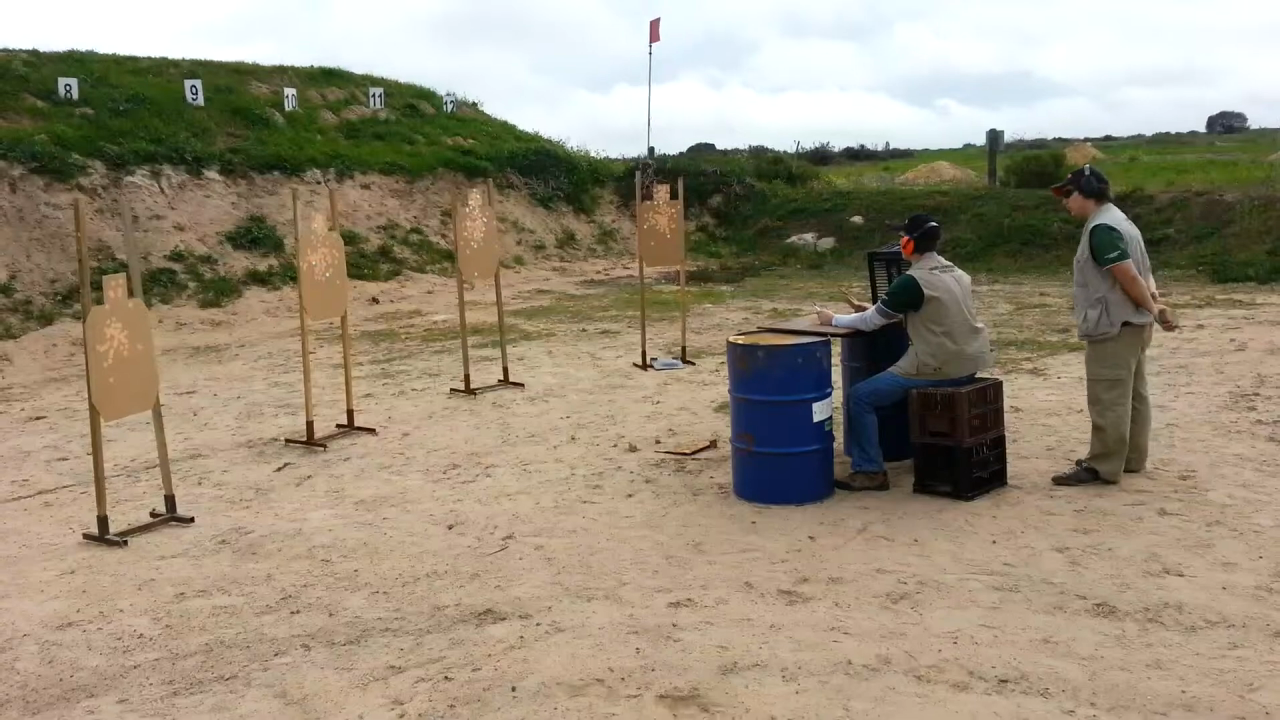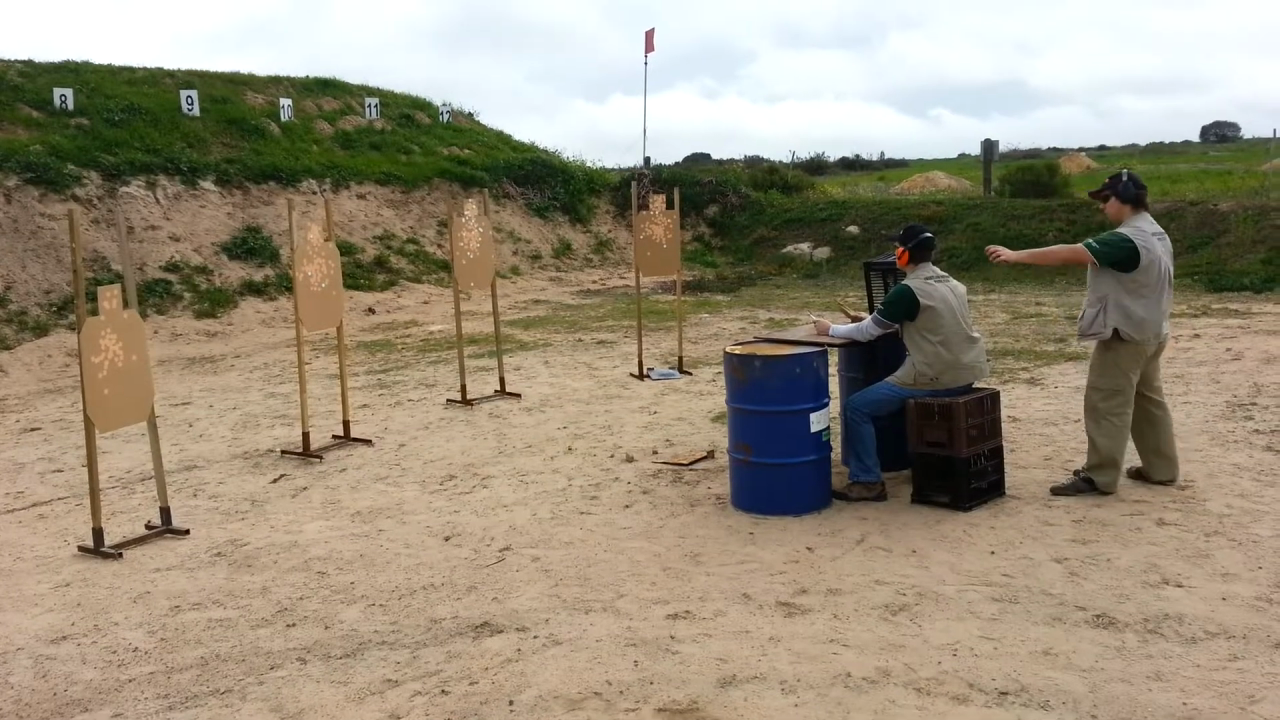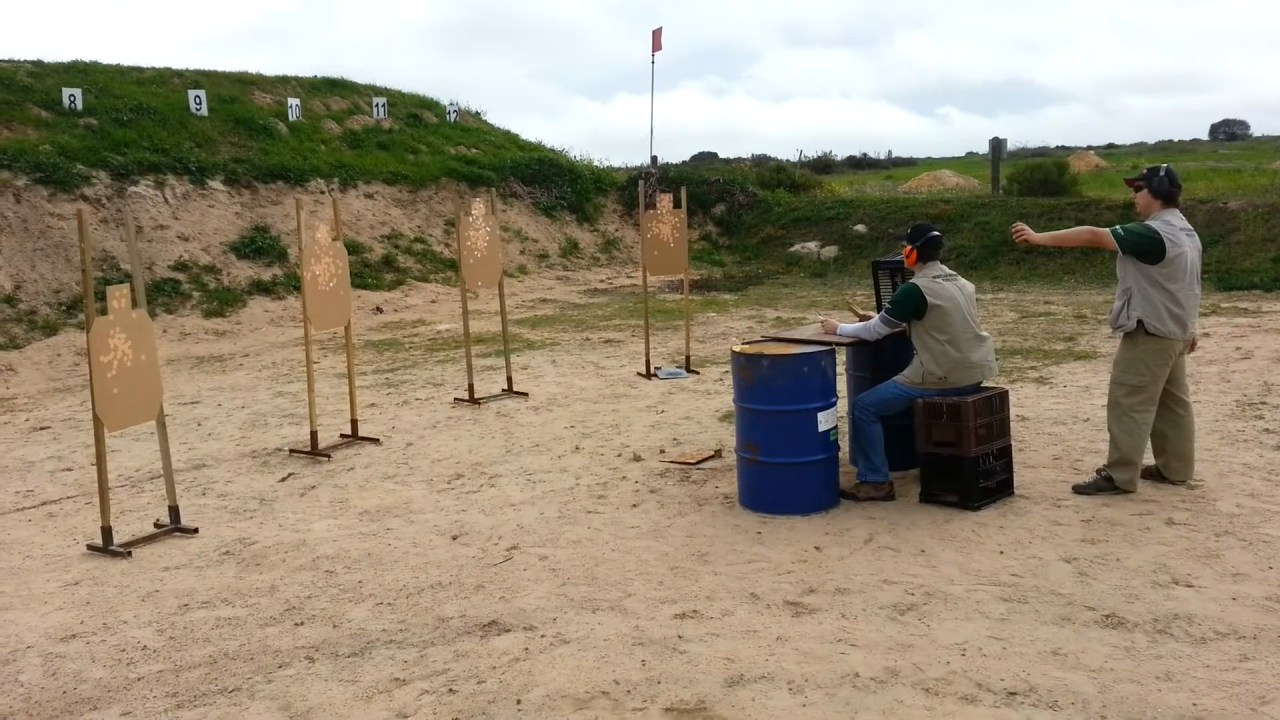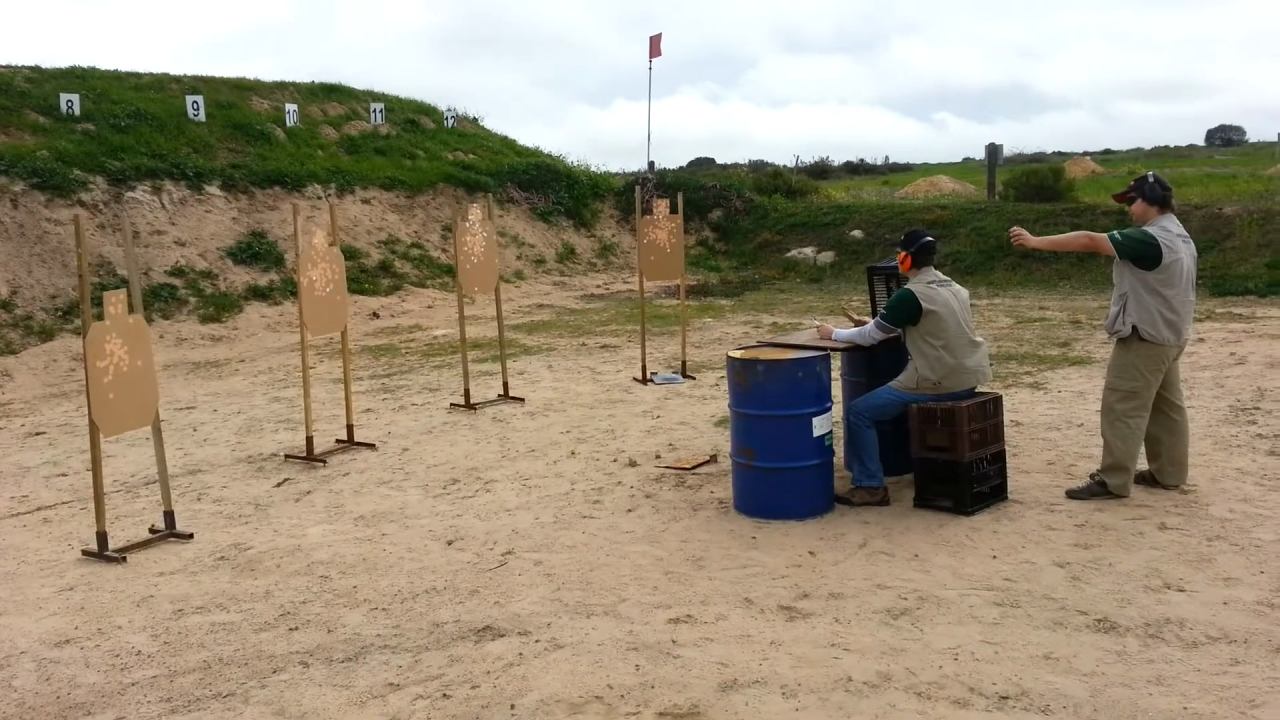
dt=0.7s
person 1, frame 1
left shoulder: (1101, 229)
right shoulder: (1113, 221)
left elbow: (1127, 276)
right elbow: (1139, 270)
left wrist: (1152, 308)
right wrist: (1152, 300)
left hip: (1114, 325)
right hip: (1128, 322)
left knee: (1108, 396)
right knee: (1132, 392)
left ankle: (1102, 466)
right ankle: (1131, 457)
person 1, frame 2
left shoulder: (1125, 240)
right shoulder: (1156, 234)
left elbow: (1070, 254)
left wrist: (1016, 255)
left hip: (1125, 335)
right hip: (1151, 332)
left knee: (1107, 406)
right knee: (1148, 401)
left ankle: (1098, 477)
right ankle: (1162, 467)
person 1, frame 3
left shoulder: (1153, 233)
right shoulder: (1184, 231)
left elbow: (1093, 236)
left wrist: (1039, 238)
right wrist: (1188, 328)
left hip: (1151, 332)
right hip: (1174, 329)
left knee: (1130, 402)
right knee: (1172, 400)
left ankle: (1120, 475)
right ankle: (1175, 466)
person 1, frame 4
left shoulder: (1150, 238)
right shoulder: (1180, 237)
left elbow: (1089, 241)
left wrist: (1035, 242)
left hip: (1145, 338)
right hip: (1168, 336)
left knee: (1123, 408)
right knee: (1166, 406)
left ankle: (1113, 481)
right ankle: (1168, 472)
person 2, frame 1
left shoulder: (911, 281)
right shoulder: (956, 274)
left elbow: (871, 323)
left wrist: (833, 319)
right wrist: (878, 310)
left hip: (937, 368)
right hip: (969, 364)
left knee: (858, 397)
left ankle: (870, 471)
person 2, frame 2
left shoulder: (907, 291)
right shoulder: (951, 284)
left elbow: (868, 333)
left wrist: (831, 329)
right wrist: (874, 320)
left hip: (934, 378)
right hip: (966, 374)
left knee: (856, 407)
left ankle: (868, 482)
person 2, frame 3
left shoulder: (915, 290)
right shoulder: (960, 283)
left elbow: (875, 332)
left wrist: (838, 328)
right wrist: (881, 319)
left hip: (942, 378)
right hip: (974, 373)
left knee: (864, 407)
left ankle: (876, 482)
person 2, frame 4
left shoulder: (910, 295)
right shoulder: (953, 287)
left elbow: (870, 336)
left wrist: (834, 333)
right wrist: (876, 324)
left hip: (938, 383)
right hip: (969, 378)
left knee: (858, 412)
left ankle: (870, 487)
